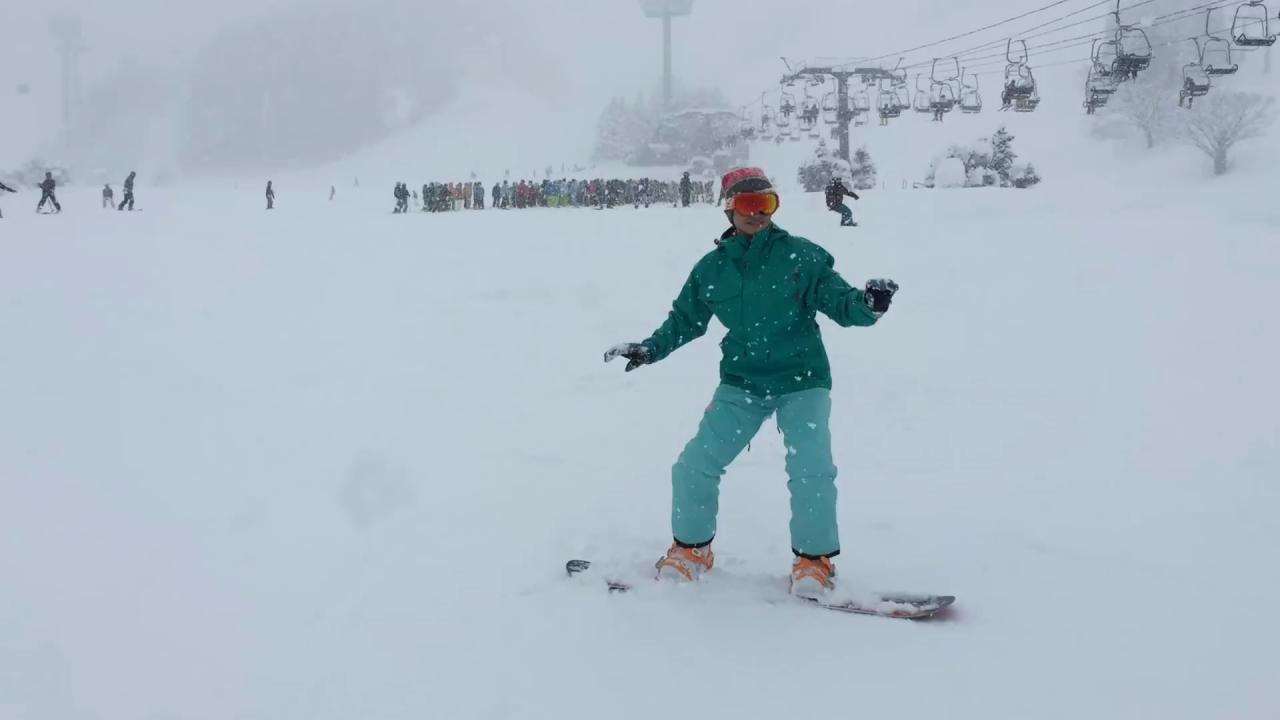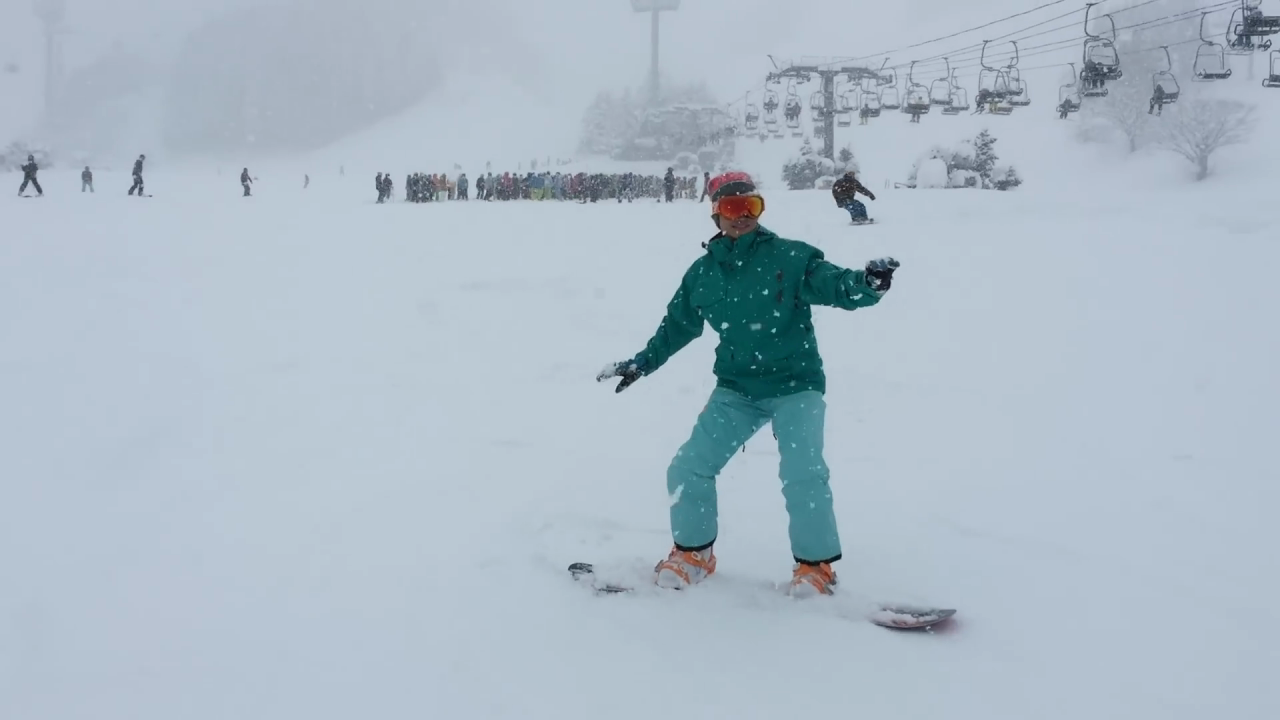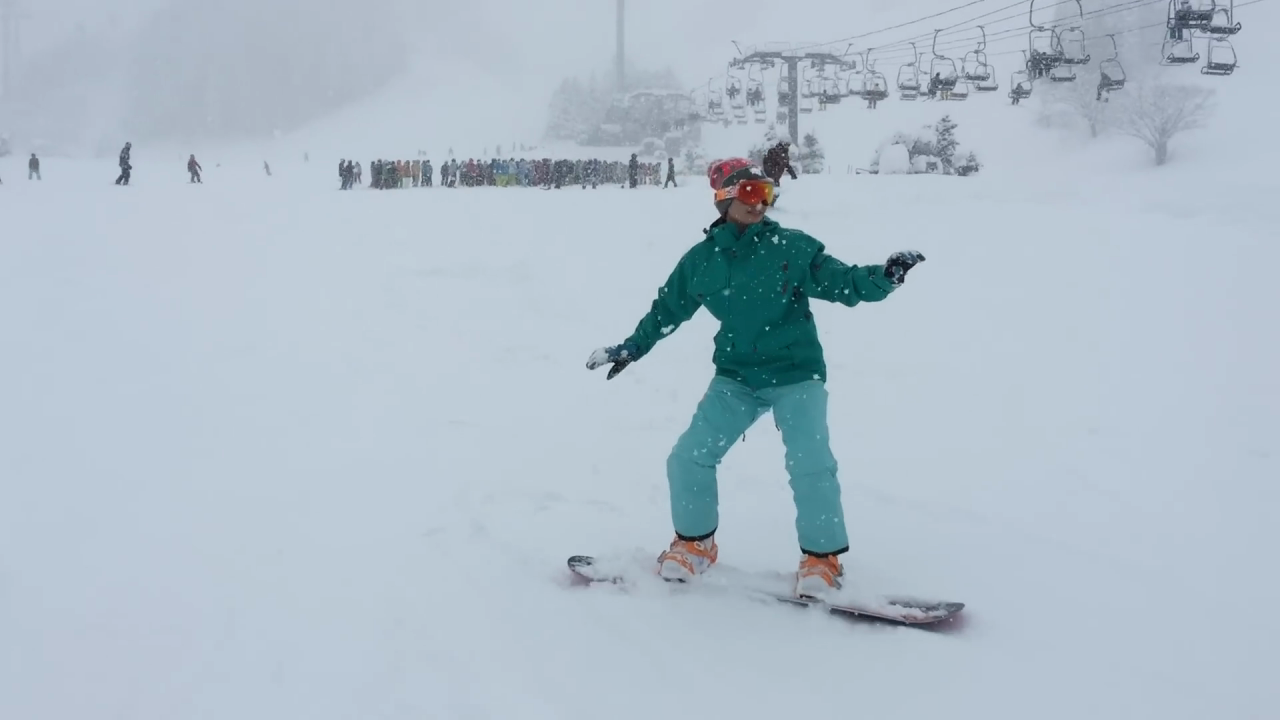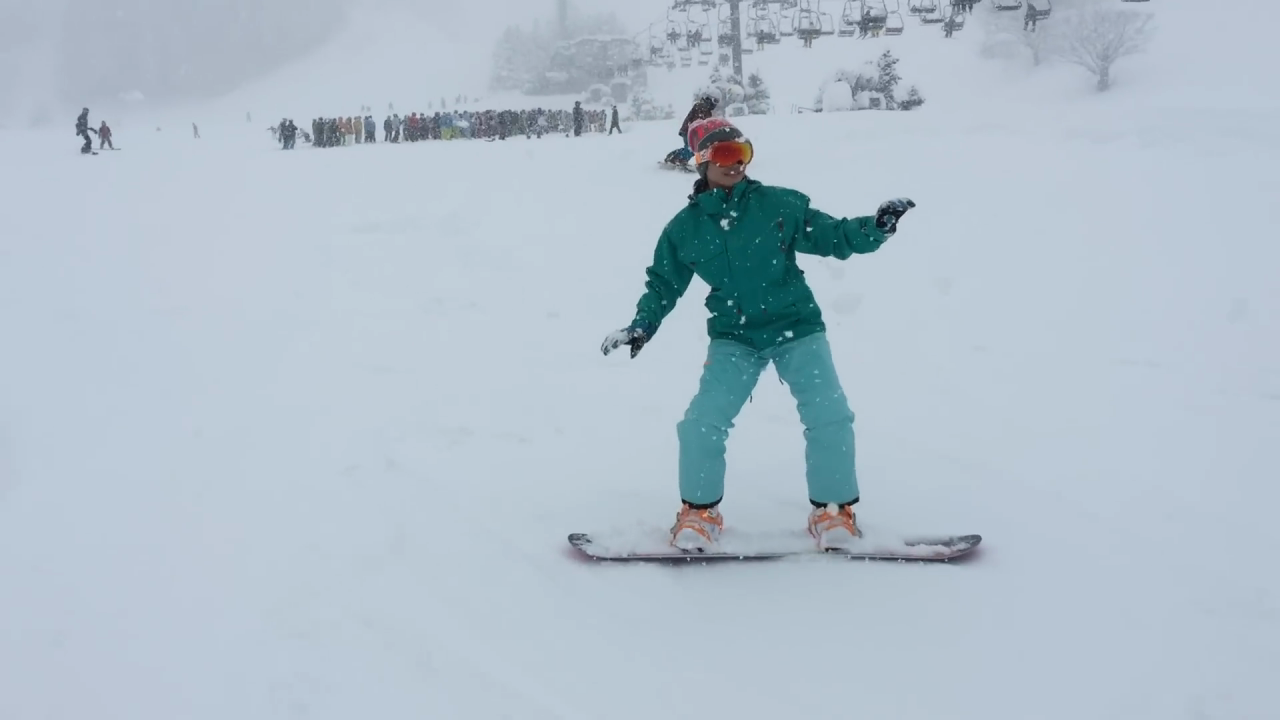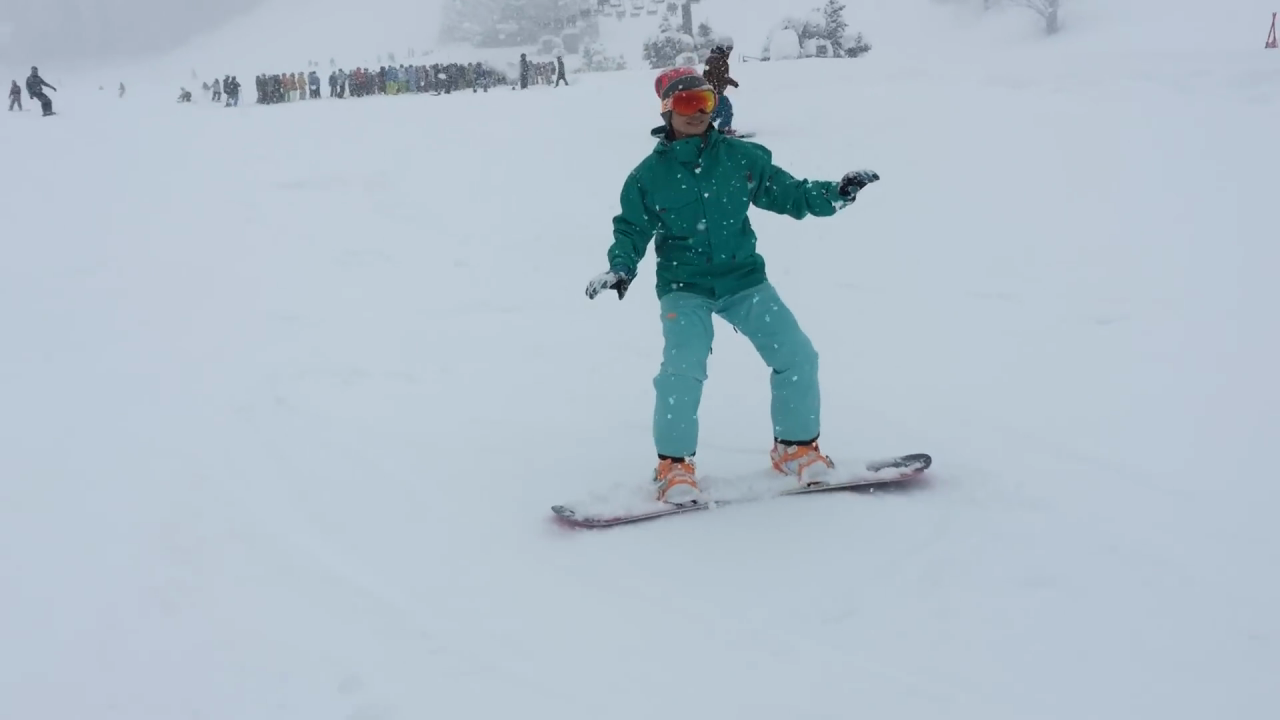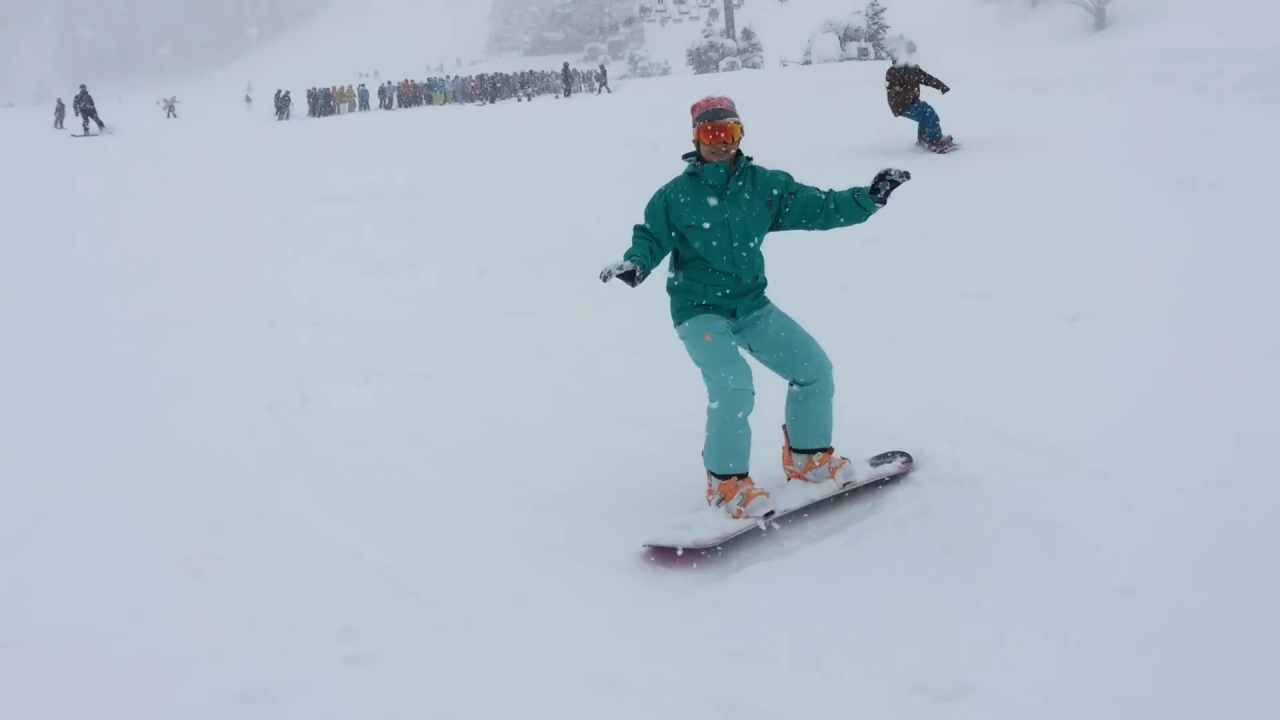
dt=0.7s
person 1, frame 1
left shoulder: (802, 256)
right shoulder: (712, 267)
left elbow: (839, 302)
right elbow: (685, 319)
left wrist: (868, 303)
right wrist: (651, 348)
left hip: (802, 381)
right hip: (741, 383)
left knee: (811, 469)
right knee: (694, 467)
left ankle: (813, 560)
right ankle: (691, 549)
person 1, frame 2
left shoulder: (791, 257)
right shoulder: (702, 273)
left elbow: (839, 288)
right elbow: (678, 325)
left wrist: (870, 282)
right wrist: (642, 363)
left hip: (796, 384)
right hip: (736, 389)
left knee: (803, 473)
right knee: (687, 469)
left ankle: (814, 566)
right ankle: (693, 553)
person 1, frame 3
left shoulder: (793, 247)
right shoulder: (700, 259)
left elbow: (842, 283)
right elbow: (668, 308)
left wrist: (883, 277)
right wrist: (631, 348)
left hip: (796, 373)
right hip: (735, 377)
left knee: (810, 465)
right knee: (689, 457)
left ankle: (821, 558)
right ankle: (694, 544)
person 1, frame 4
left shoulder: (780, 204)
right shoulder: (684, 228)
left elbow: (832, 237)
right elbow: (663, 284)
left wrist: (876, 226)
right wrist: (643, 326)
left hip: (796, 328)
right hip: (734, 337)
left knee: (830, 414)
right knee: (703, 422)
left ankle: (832, 509)
right ankle: (699, 511)
person 1, frame 5
left shoulder: (743, 157)
right shoulder: (649, 174)
left elbow: (790, 195)
right elbow: (631, 230)
left wrist: (837, 193)
right wrist: (621, 268)
left hip: (744, 279)
right hip: (684, 288)
left knee: (796, 355)
right knee: (681, 372)
left ankle: (795, 447)
right ankle: (674, 464)
person 1, frame 6
left shoulder: (765, 184)
right shoulder: (674, 195)
left elbow: (819, 207)
right elbow: (651, 238)
left wrist: (870, 198)
right wrist: (636, 264)
left hip: (753, 305)
right hip: (699, 310)
left knee: (814, 368)
right knee: (732, 385)
left ankle: (807, 457)
right ankle: (727, 482)
